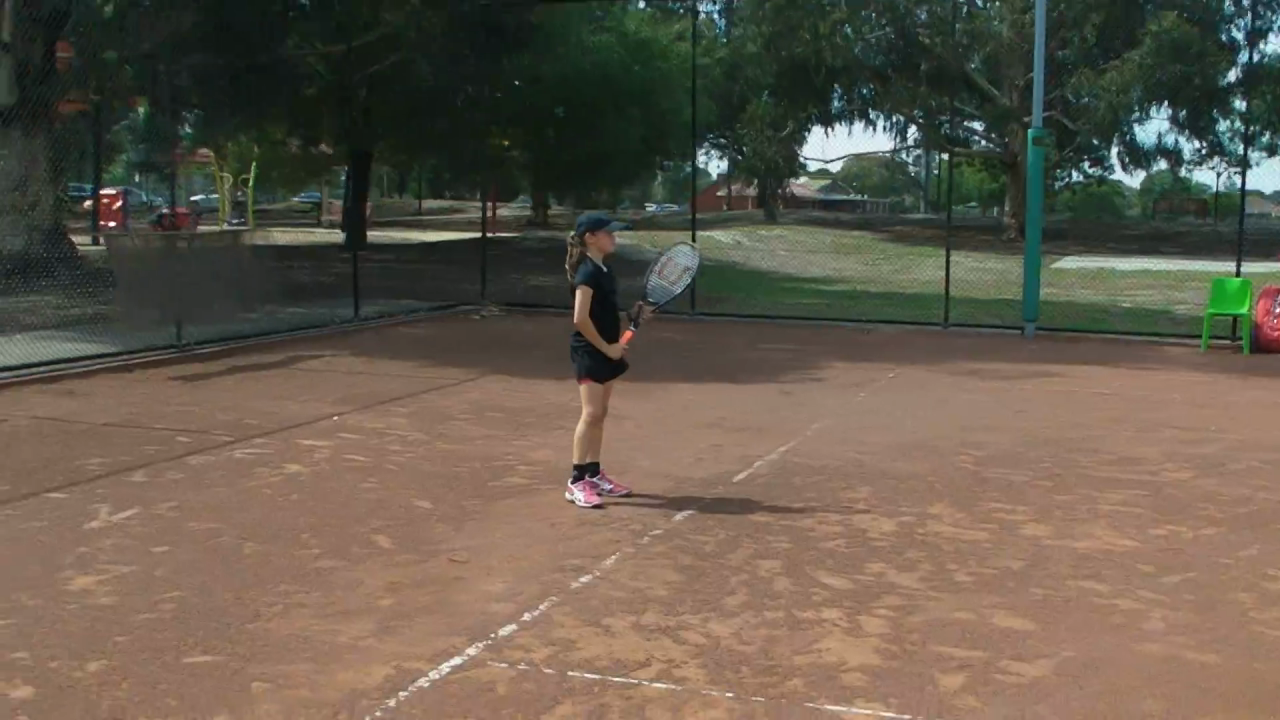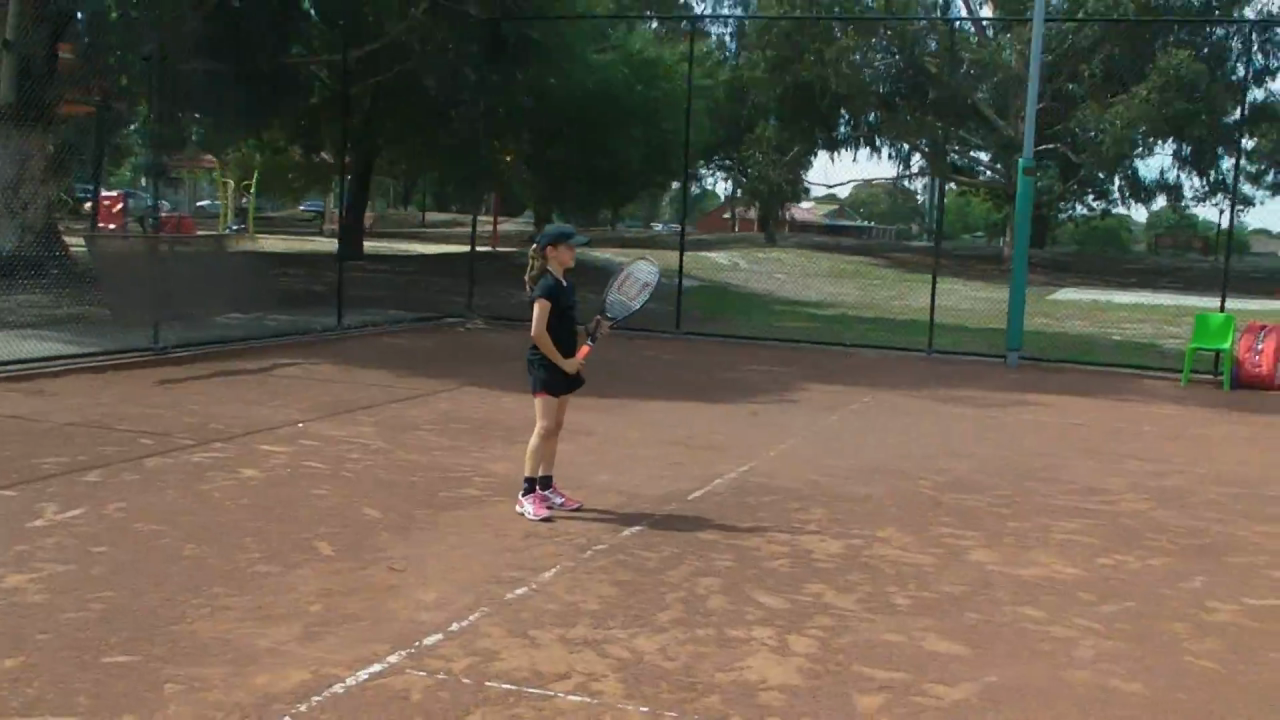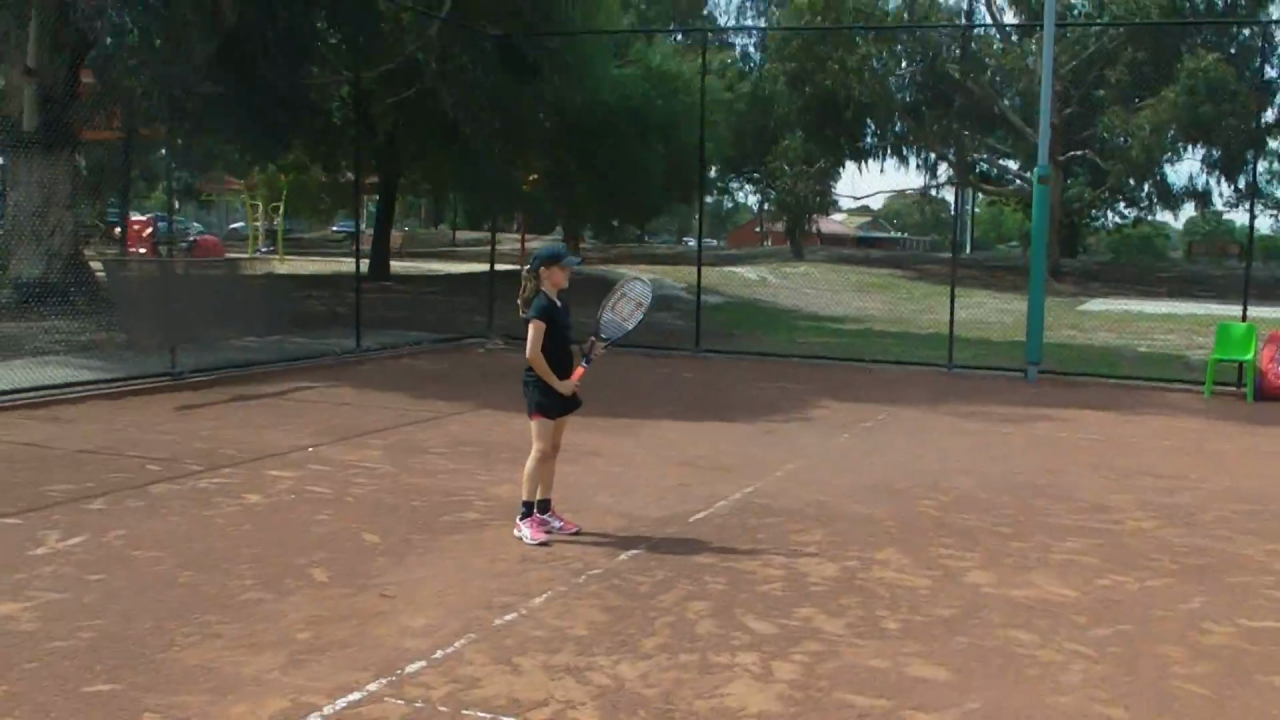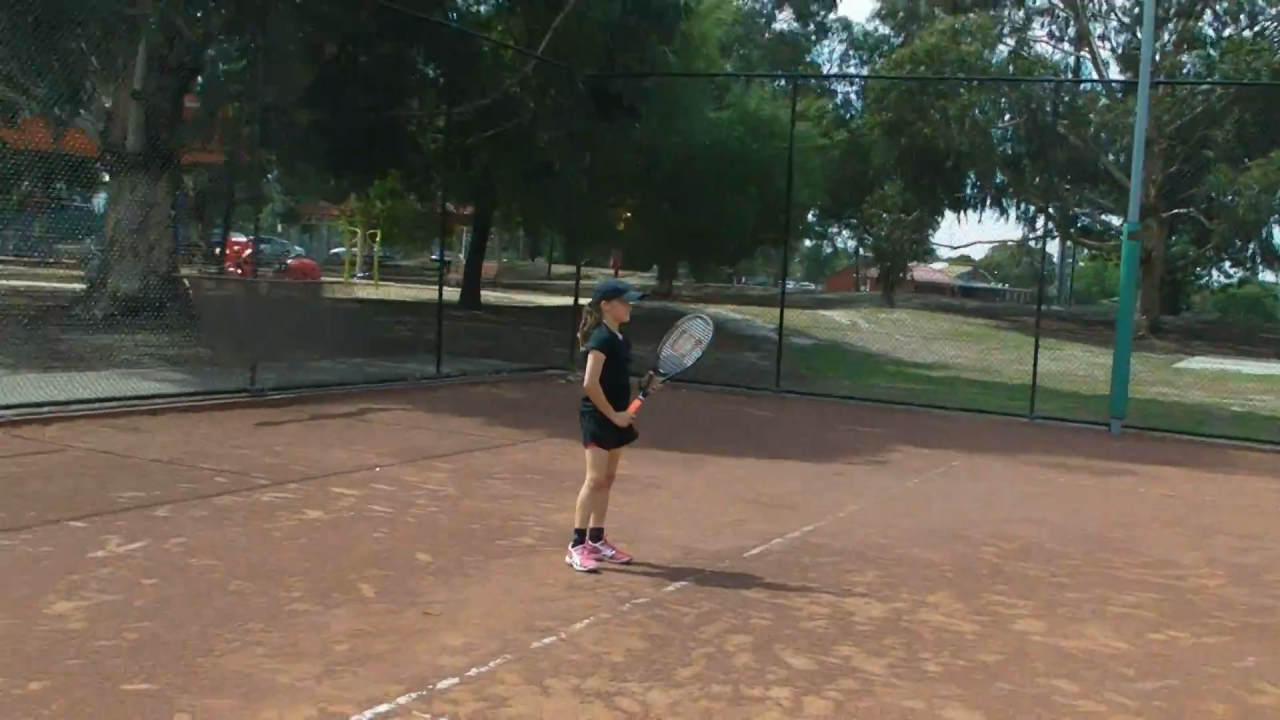
dt=0.2s
person 1, frame 1
left shoulder: (605, 271)
right shoulder: (587, 273)
right elbow: (580, 319)
left wrist: (633, 313)
right wrist: (606, 347)
left hip: (606, 352)
right hip: (590, 351)
left knee: (600, 414)
right knee: (591, 413)
left ankle: (593, 475)
right ankle: (576, 482)
person 1, frame 2
left shoulder: (566, 286)
right shoulder: (546, 286)
right elbow: (538, 332)
right wrist: (562, 361)
left hip: (562, 366)
right hip: (546, 365)
left knee: (555, 428)
right knee: (545, 427)
left ankle: (546, 488)
right ankle: (527, 494)
person 1, frame 3
left shoulder: (561, 306)
right shoulder: (540, 307)
right elbow: (533, 354)
left wrist: (586, 350)
right wrist: (557, 383)
left hip: (559, 388)
right hip: (542, 386)
left knee: (552, 450)
right knee: (541, 450)
left ankle: (544, 512)
right ankle: (525, 518)
person 1, frame 4
left shoulder: (622, 340)
right shoulder: (601, 339)
right elbow: (590, 384)
left wrist: (643, 384)
right wrist: (612, 414)
left hip: (616, 419)
right hip: (598, 417)
left knee: (607, 479)
right knee: (595, 479)
left ankle: (597, 541)
right ankle: (577, 546)
